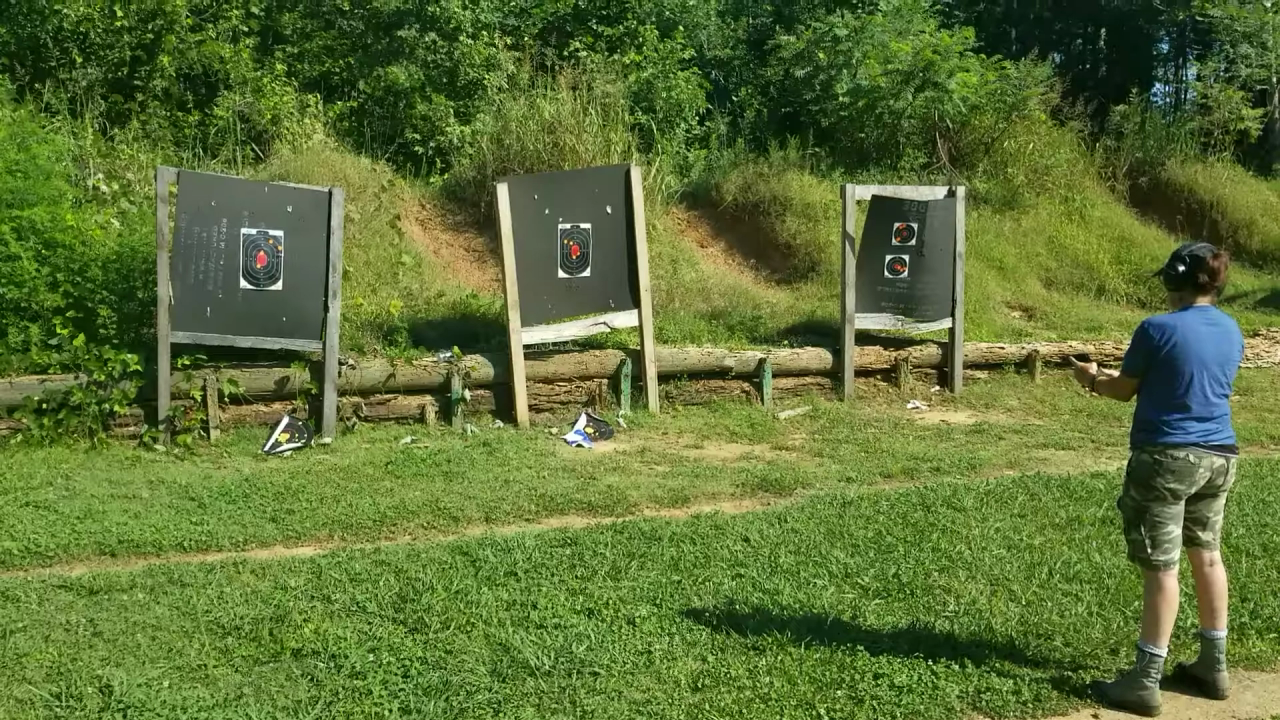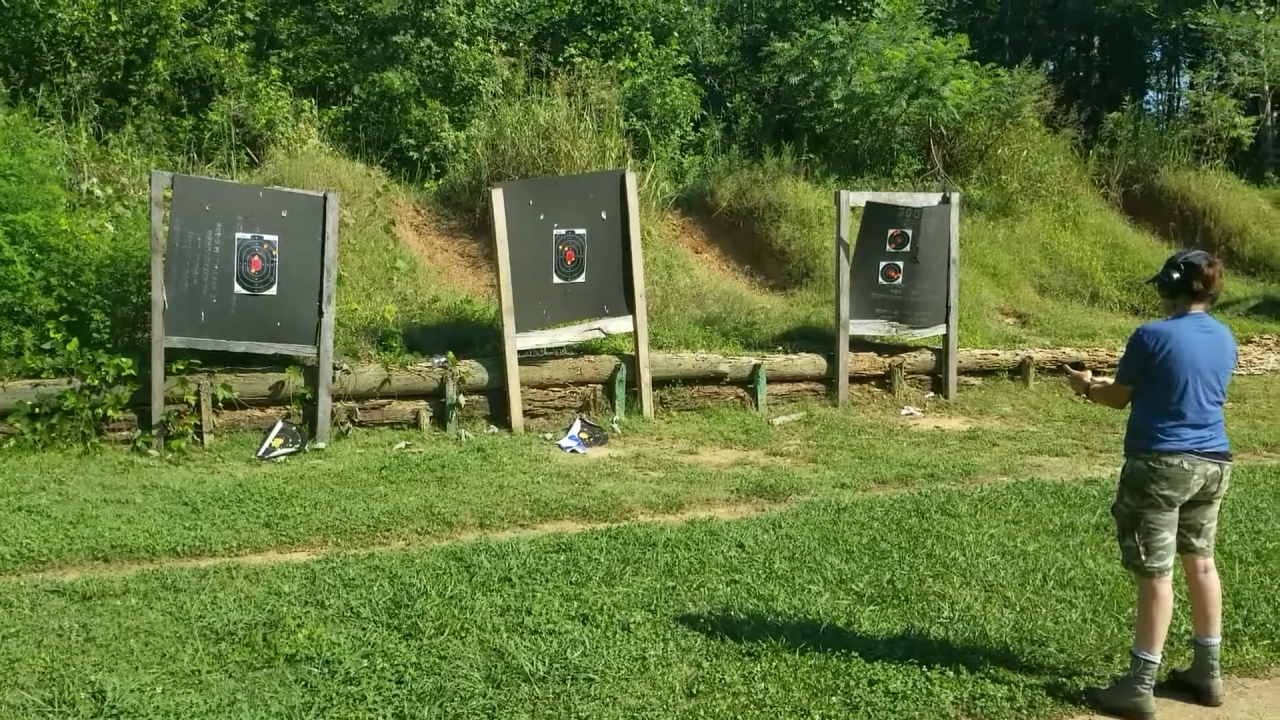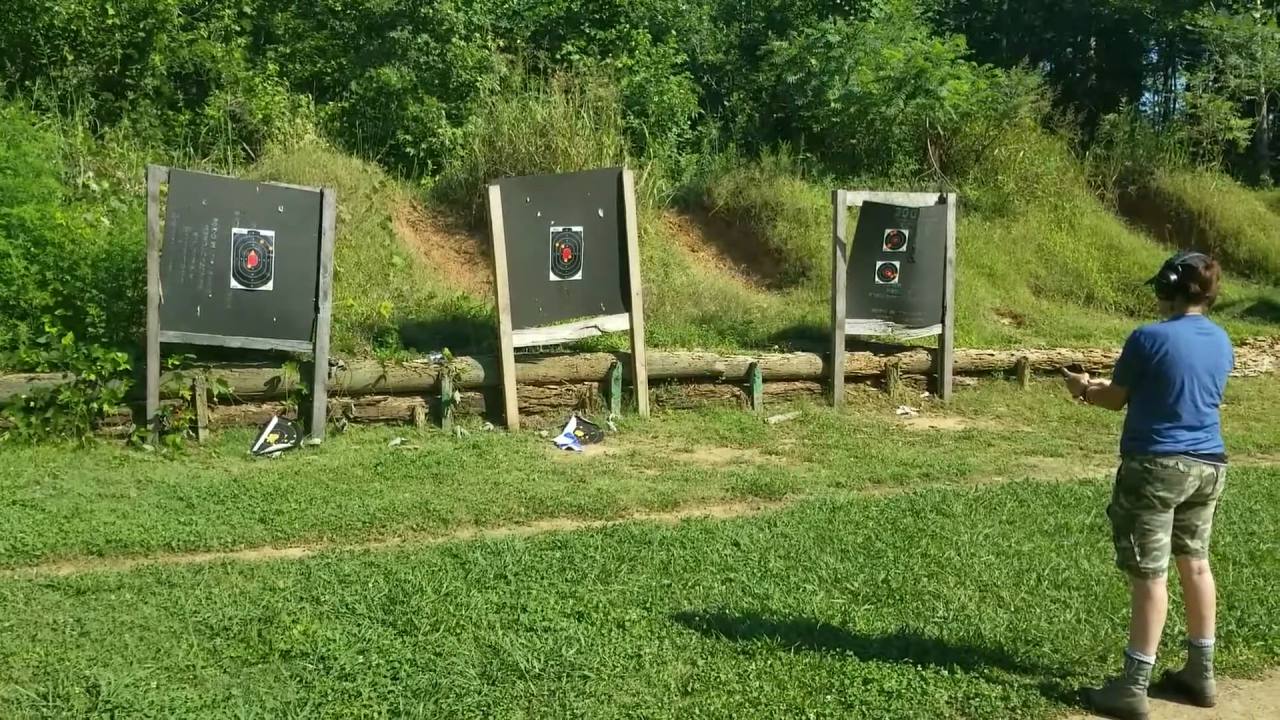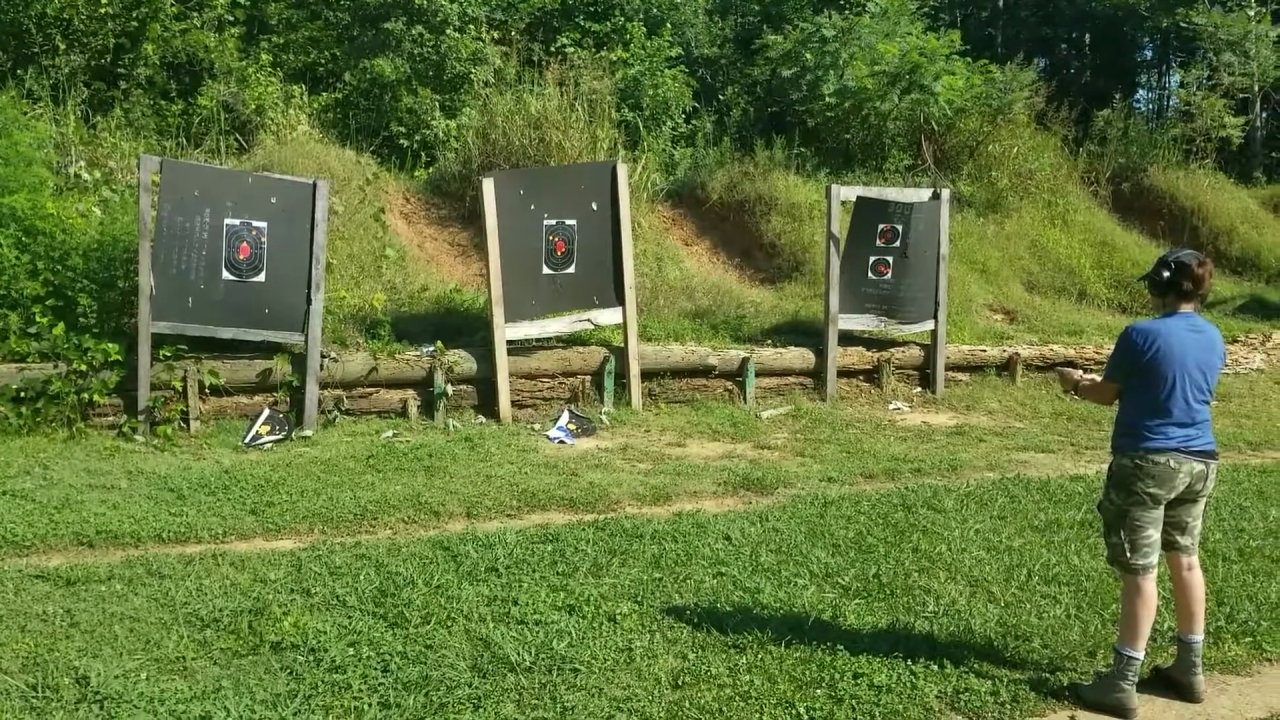
dt=0.7s
person 1, frame 1
left shoulder: (1158, 329)
right shoulder: (1232, 331)
left elbow: (1124, 390)
left wrist: (1093, 379)
right wrist: (1115, 375)
left hip: (1166, 458)
right hip: (1219, 456)
left knee: (1161, 567)
right knee: (1207, 556)
right ankle: (1213, 665)
person 1, frame 2
left shoulder: (1152, 336)
right shoulder: (1225, 339)
left elbow: (1119, 398)
left wrist: (1088, 387)
right wrist: (1111, 383)
left hip: (1161, 465)
right hip: (1213, 463)
left knee: (1155, 574)
right knee: (1201, 562)
right ankle: (1207, 672)
person 1, frame 3
left shoulder: (1149, 338)
right shoulder: (1222, 342)
left elbow: (1116, 399)
left wrist: (1084, 389)
right wrist: (1106, 385)
left hip: (1156, 467)
right hip: (1208, 465)
left knee: (1149, 575)
right knee: (1195, 563)
right ankle: (1200, 673)
person 1, frame 4
left shoulder: (1142, 335)
right shoulder: (1214, 339)
left elbow: (1107, 395)
left wrist: (1076, 385)
right wrist: (1096, 379)
left hip: (1147, 463)
right hip: (1200, 462)
left knee: (1140, 571)
right knee: (1185, 560)
right ankle: (1189, 669)
